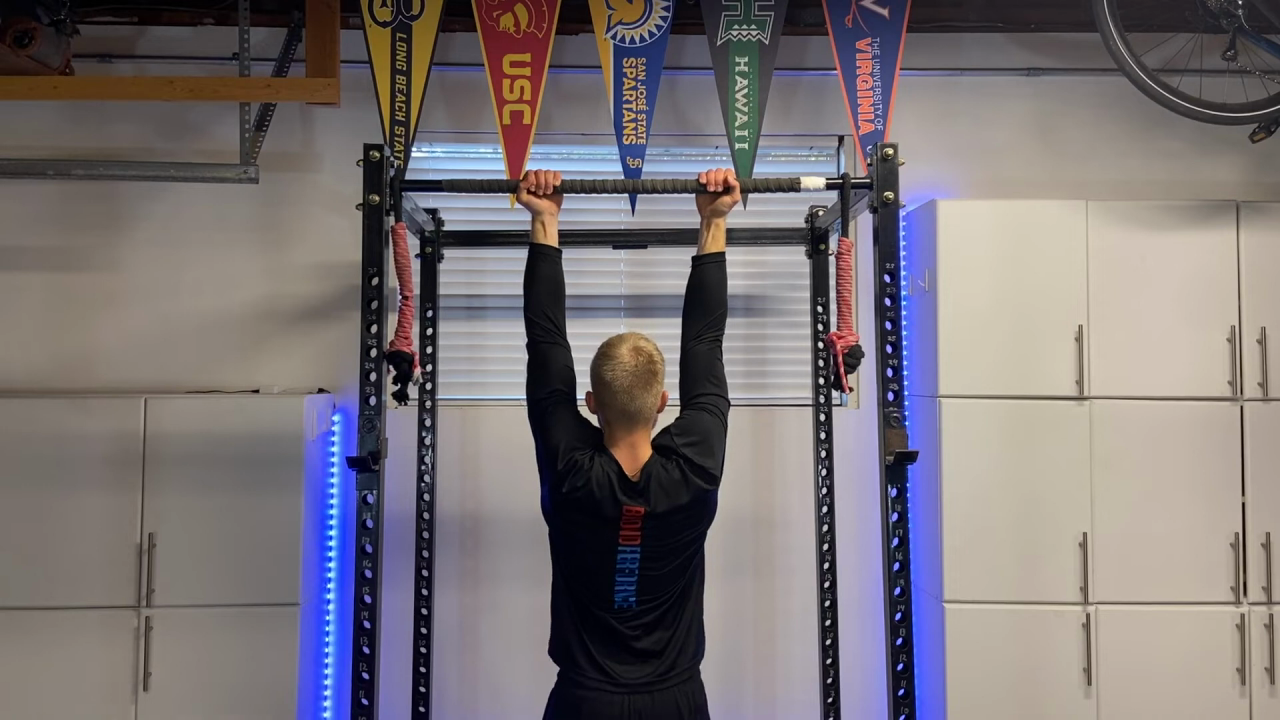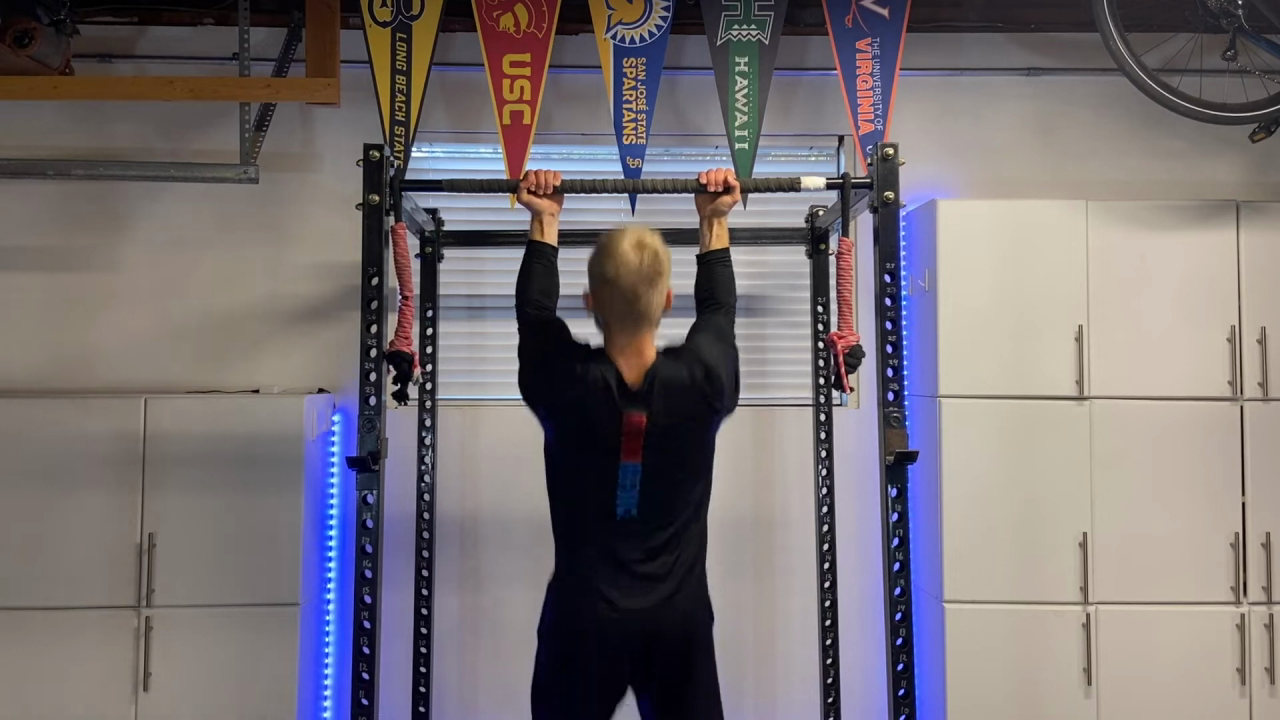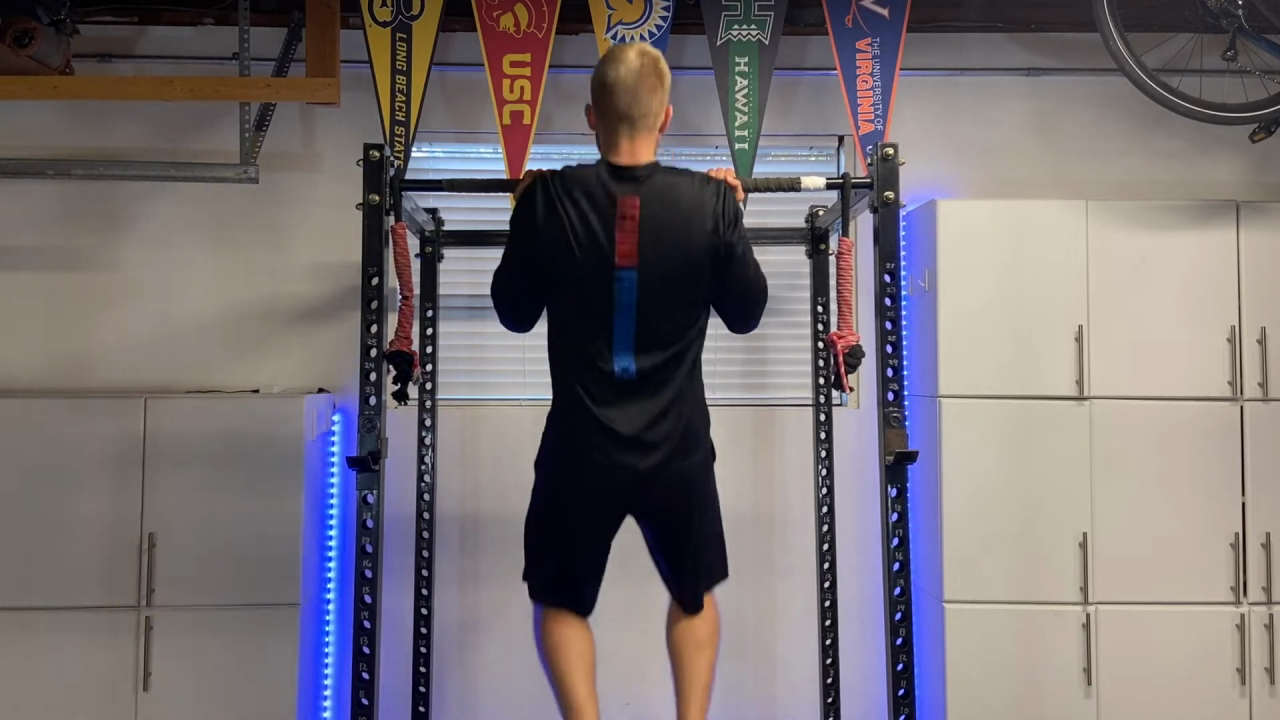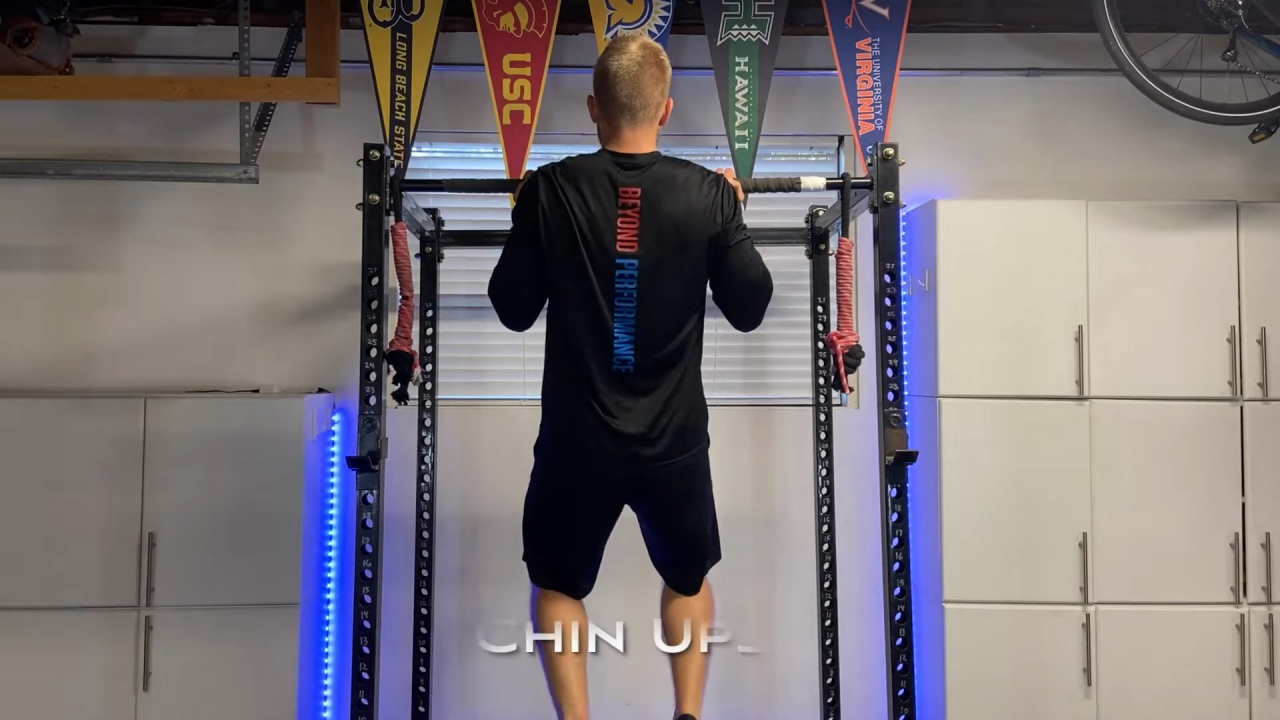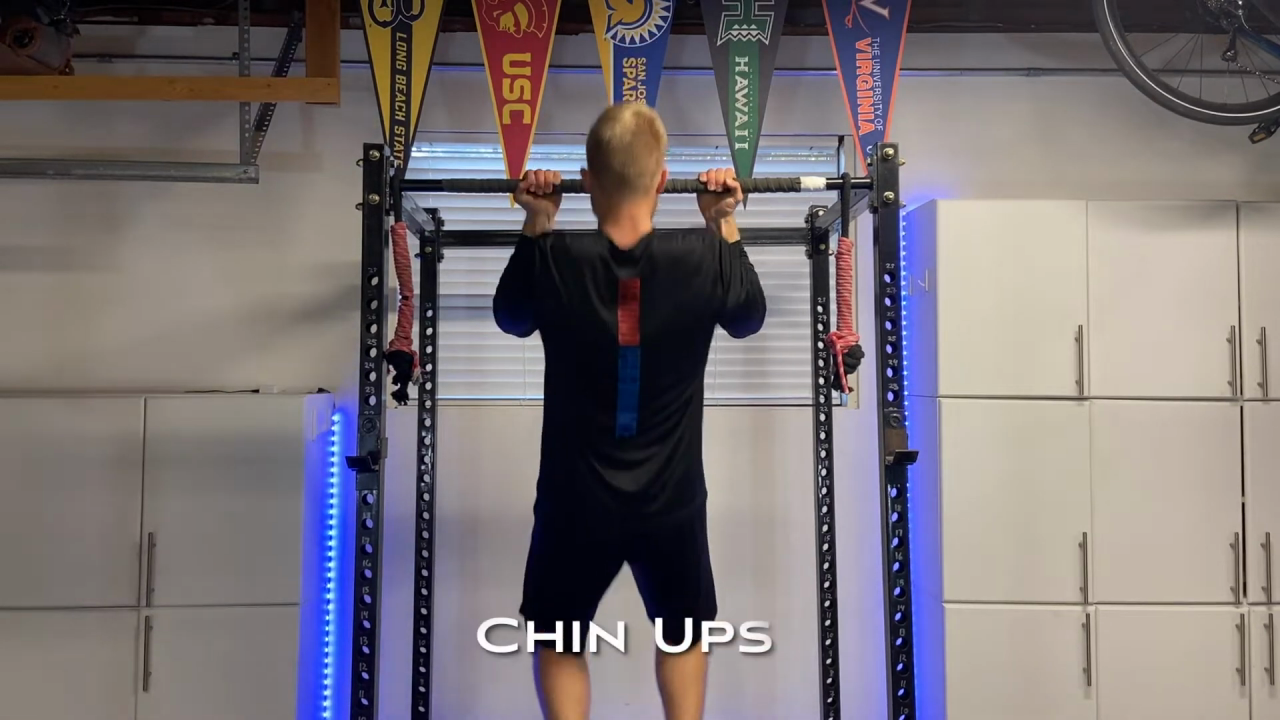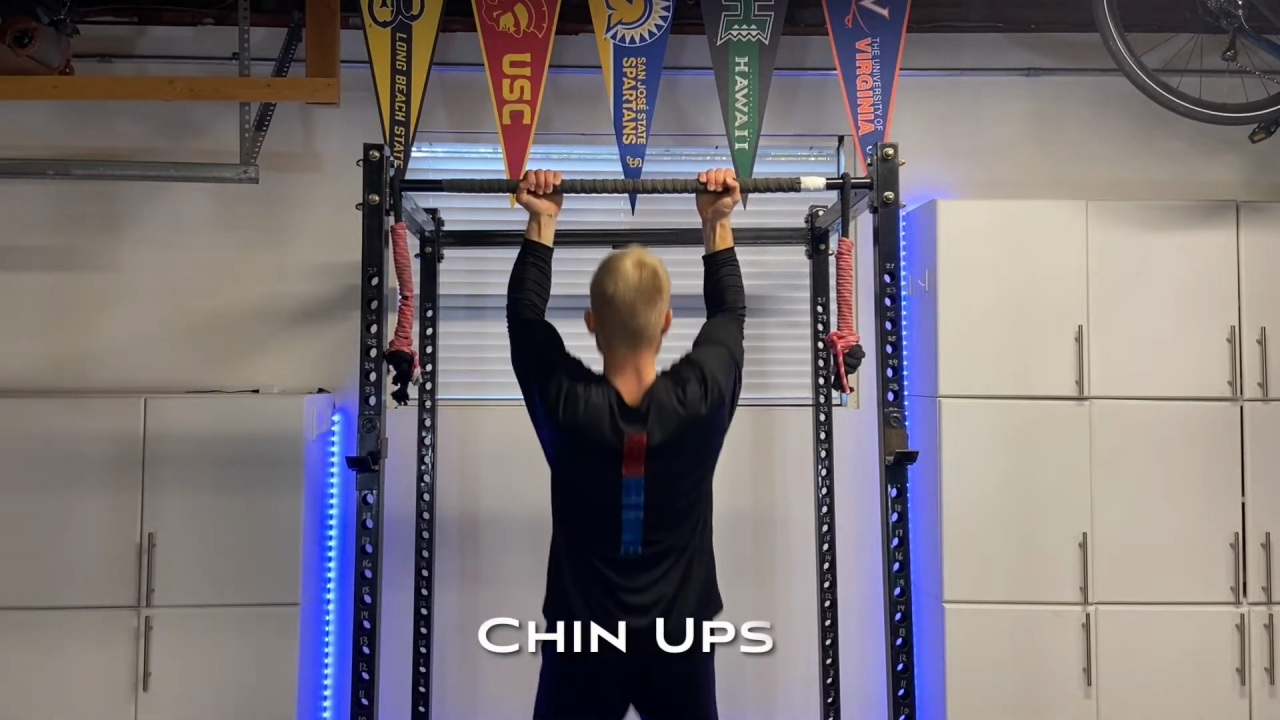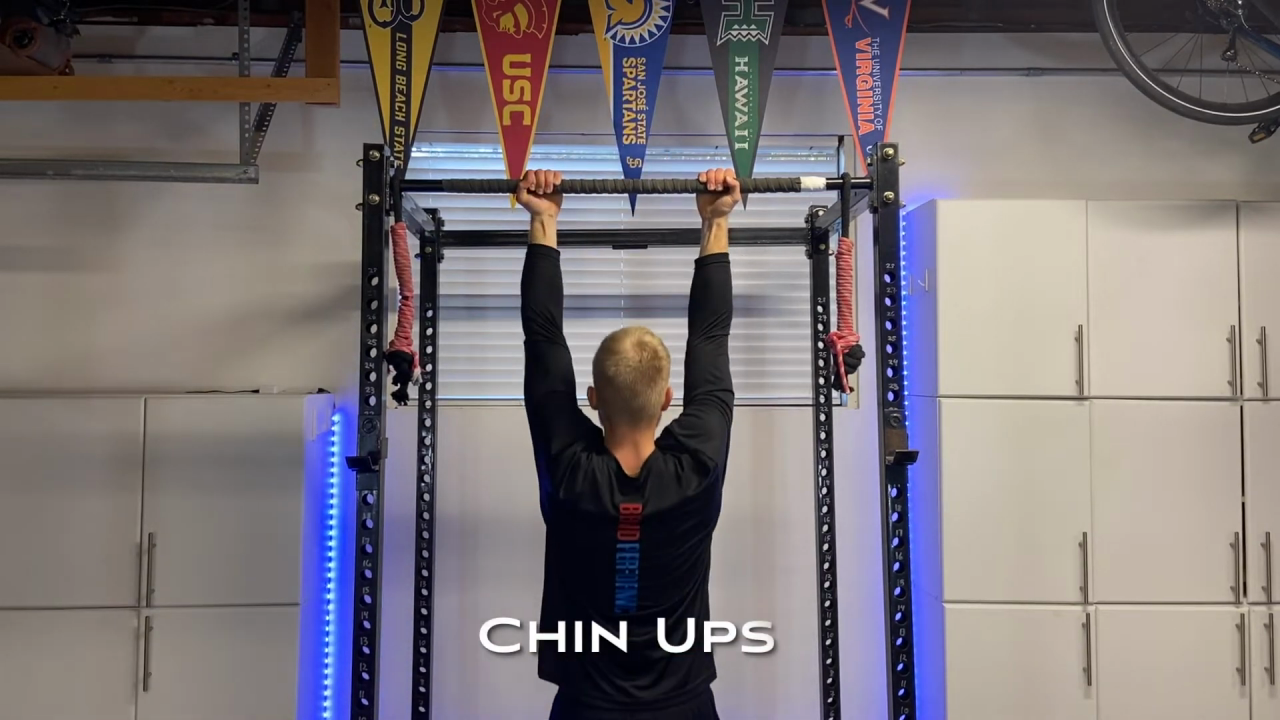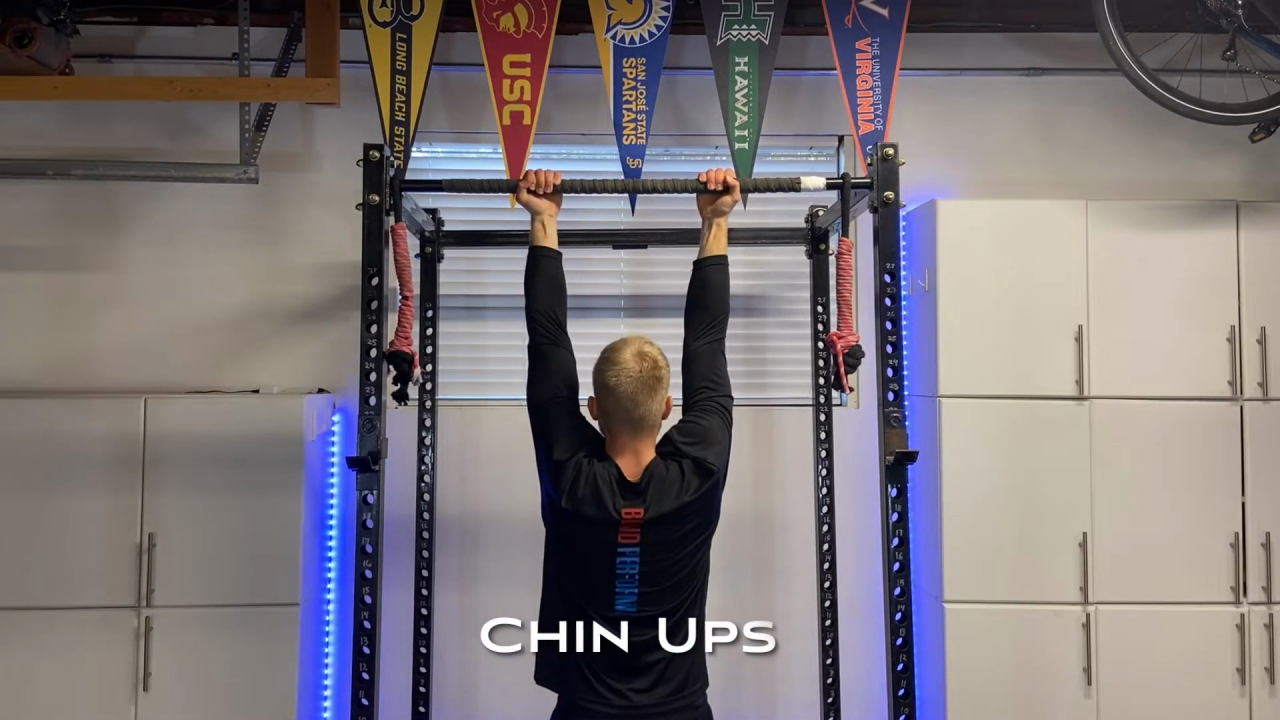
dt=0.4s
person 1, frame 1
left shoulder: (569, 473)
right shoulder: (694, 474)
left elbow: (546, 340)
right elbow: (704, 340)
left wrist: (544, 223)
right wrist: (713, 223)
person 1, frame 2
left shoulder: (565, 385)
right shoulder: (701, 383)
left elbow: (534, 316)
right elbow: (717, 316)
left wrist: (544, 222)
right wrist: (715, 222)
left hip: (583, 621)
right hip: (676, 618)
person 1, frame 3
left shoulder: (549, 202)
right shoulder: (708, 202)
left elbow: (513, 311)
right elbow: (746, 312)
left hip: (580, 454)
right hip: (676, 453)
left knee: (561, 605)
right knee: (693, 599)
person 1, frame 4
left shoulder: (550, 189)
right shoulder: (707, 193)
left elbow: (513, 308)
right elbow: (749, 307)
left hip: (578, 441)
right hip: (673, 440)
left knee: (557, 584)
right knee: (687, 580)
person 1, frame 5
left shoulder: (552, 263)
right shoulder: (704, 260)
left elbow: (511, 316)
right elbow: (749, 316)
left wrist: (537, 221)
right wrist: (724, 222)
left hip: (577, 503)
right hip: (670, 503)
left knee: (558, 641)
right knee: (683, 635)
person 1, frame 6
left shoulder: (566, 407)
right shoulder: (701, 401)
left elbow: (523, 315)
right elbow: (730, 313)
left wrist: (542, 221)
right wrist: (717, 222)
left hip: (583, 641)
right hip: (678, 638)
person 1, frame 7
left shoulder: (567, 475)
right shoulder: (698, 469)
left elbow: (542, 335)
right elbow: (712, 334)
left wrist: (543, 222)
right wrist: (715, 224)
person 1, frame 8
left shoulder: (568, 477)
right shoulder: (699, 475)
left elbow: (547, 337)
right elbow: (706, 337)
left wrist: (543, 222)
right wrist: (715, 223)
